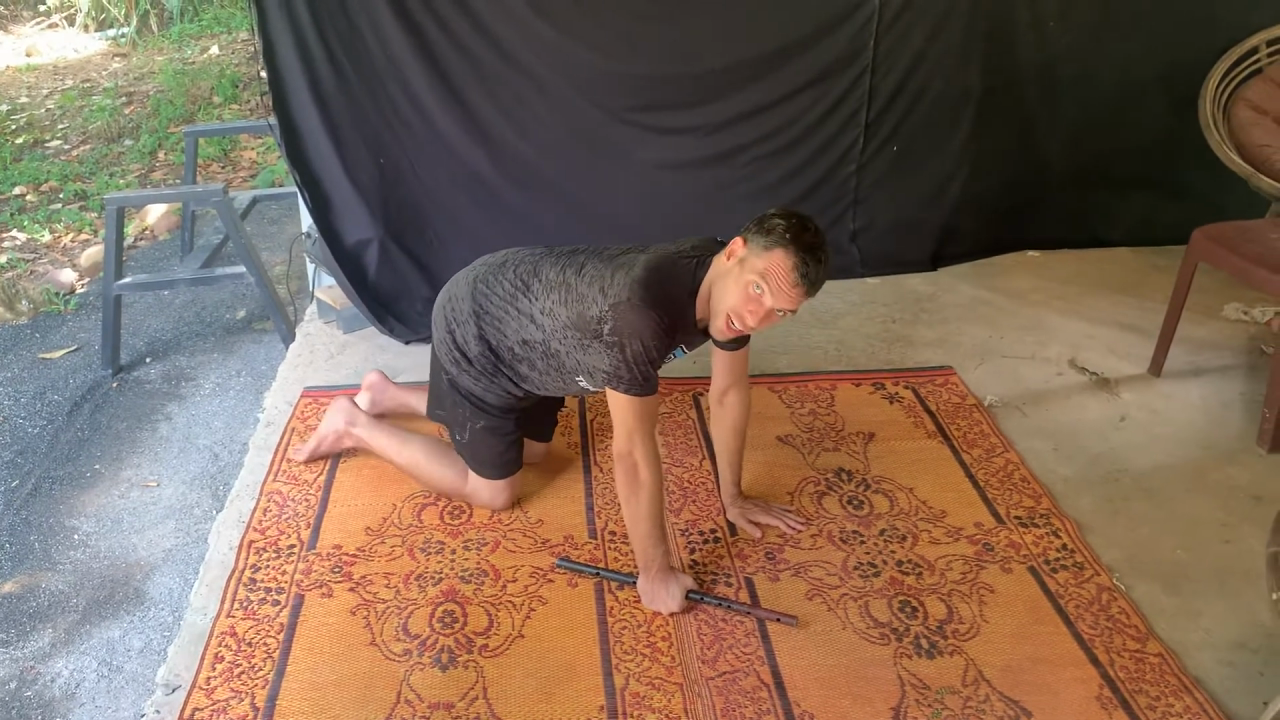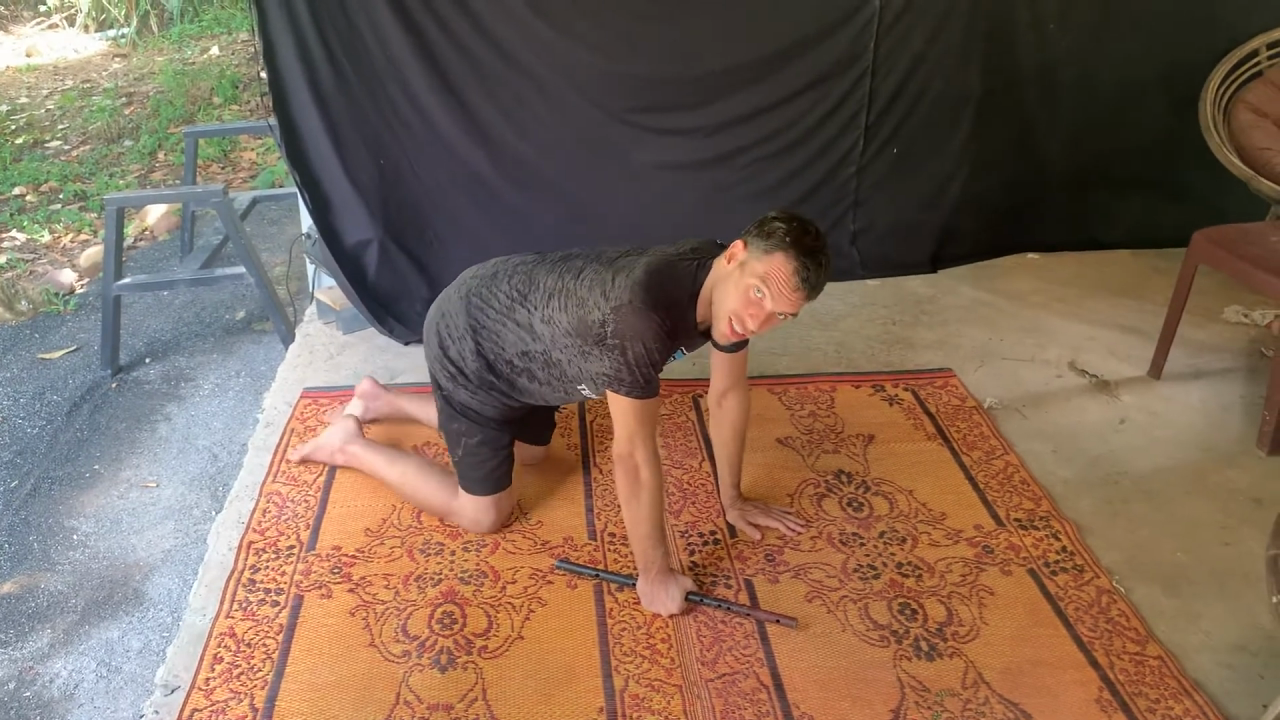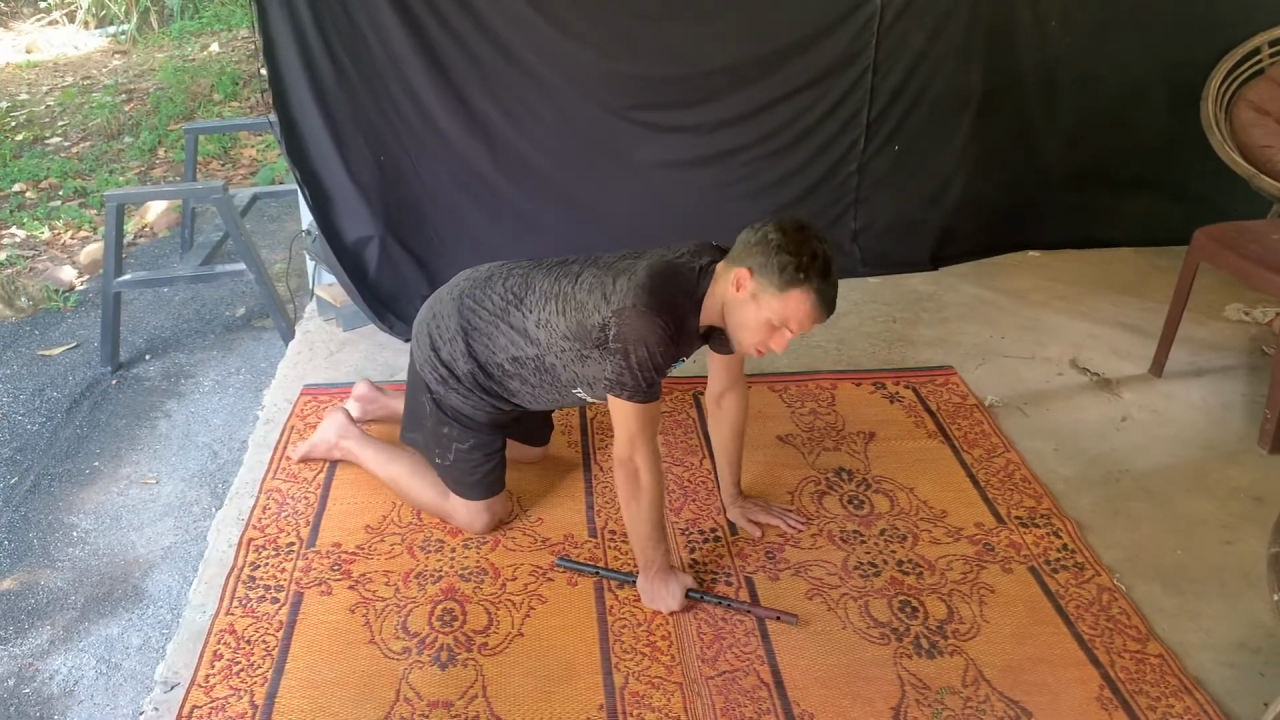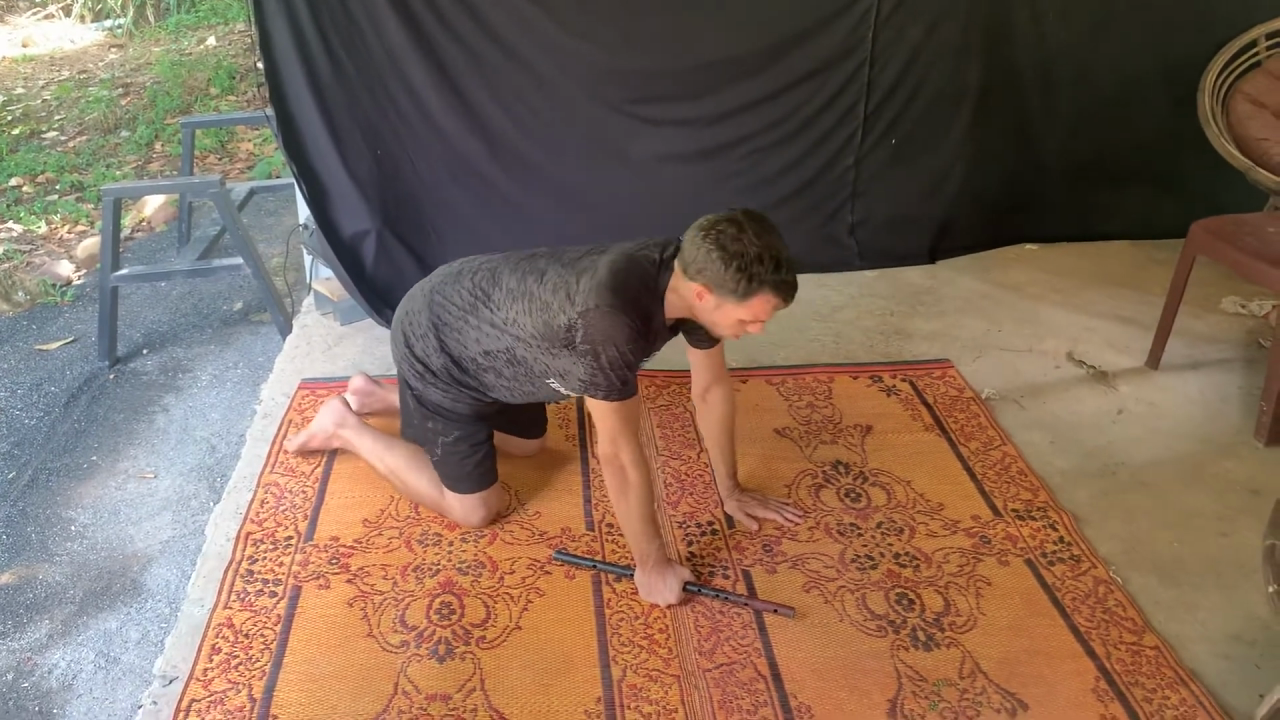
dt=0.5s
person 1, frame 1
left shoulder: (728, 285)
right shoulder: (640, 311)
left elbow: (729, 392)
right elbow: (633, 453)
left wrist: (733, 497)
right wrist: (654, 571)
left hip: (520, 310)
right hip: (474, 325)
left knee: (530, 448)
right knee: (496, 490)
left ankle: (385, 394)
right ankle: (356, 424)
person 1, frame 2
left shoulder: (727, 287)
right shoulder: (641, 313)
left elbow: (728, 394)
right elbow: (634, 455)
left wrist: (732, 499)
right wrist: (655, 574)
left hip: (514, 327)
right hip: (467, 339)
left knee: (529, 449)
right knee: (486, 513)
left ankle: (381, 400)
right ankle: (352, 444)
person 1, frame 3
left shoulder: (722, 285)
right shoulder: (643, 319)
left elbow: (725, 394)
right elbow: (634, 458)
left wrist: (732, 496)
right wrist: (654, 571)
left hip: (503, 325)
right hip: (458, 343)
left knee: (529, 448)
right knee: (481, 512)
left ankle: (378, 402)
right ankle: (346, 439)
person 1, frame 4
left shoulder: (693, 273)
right shoulder: (610, 319)
left elbow: (711, 388)
right elbow: (619, 454)
left wrist: (731, 491)
right wrist: (651, 565)
left hip: (489, 325)
right hip: (436, 342)
left knee: (527, 443)
right knee: (475, 508)
left ankle: (375, 395)
right ankle: (345, 427)
